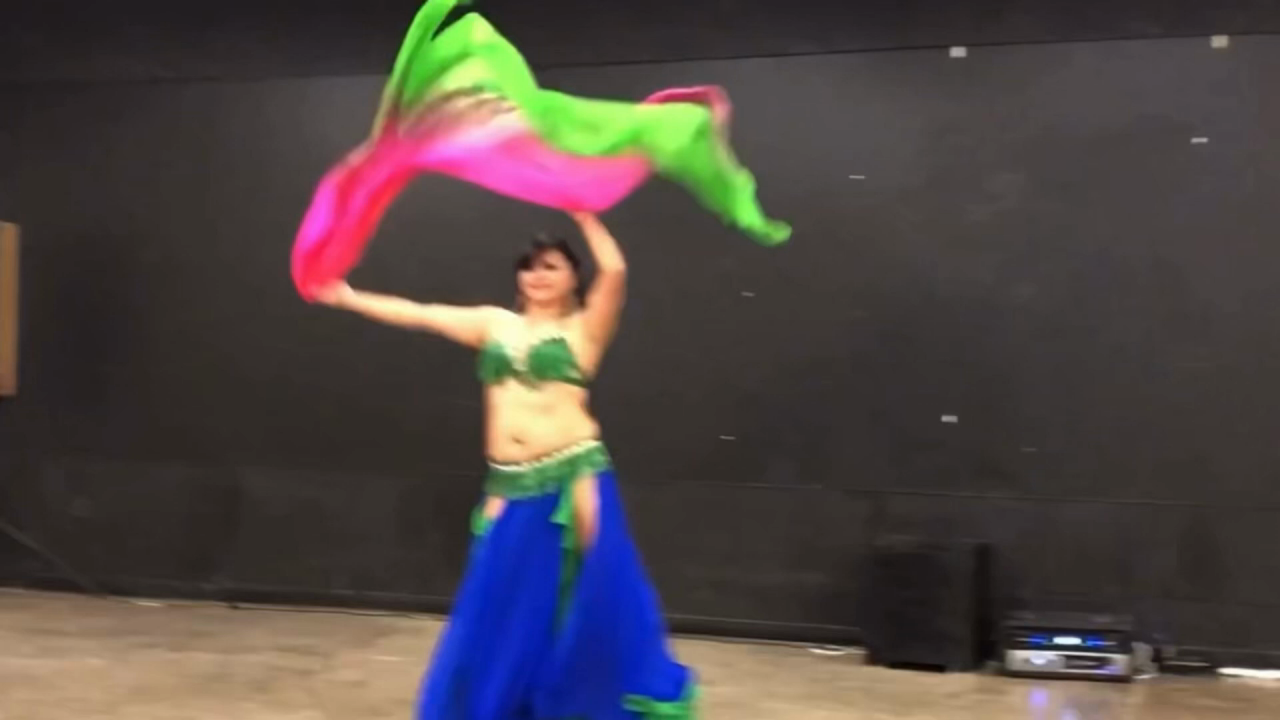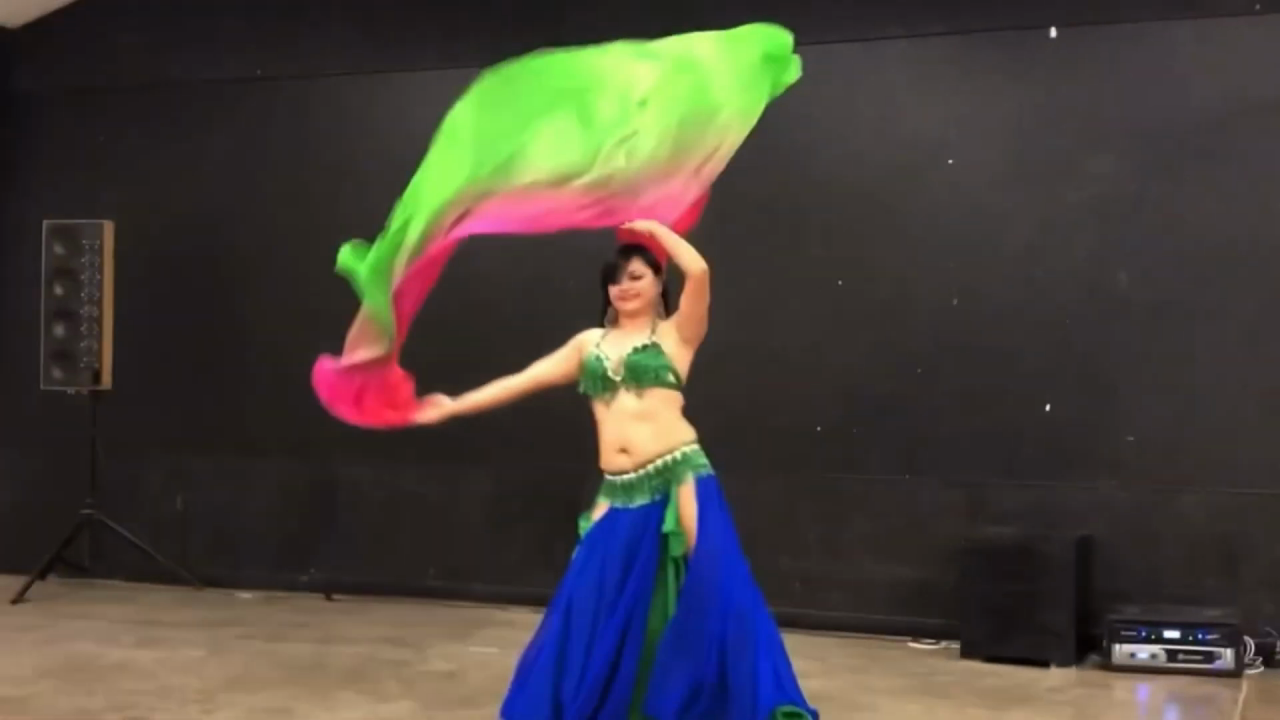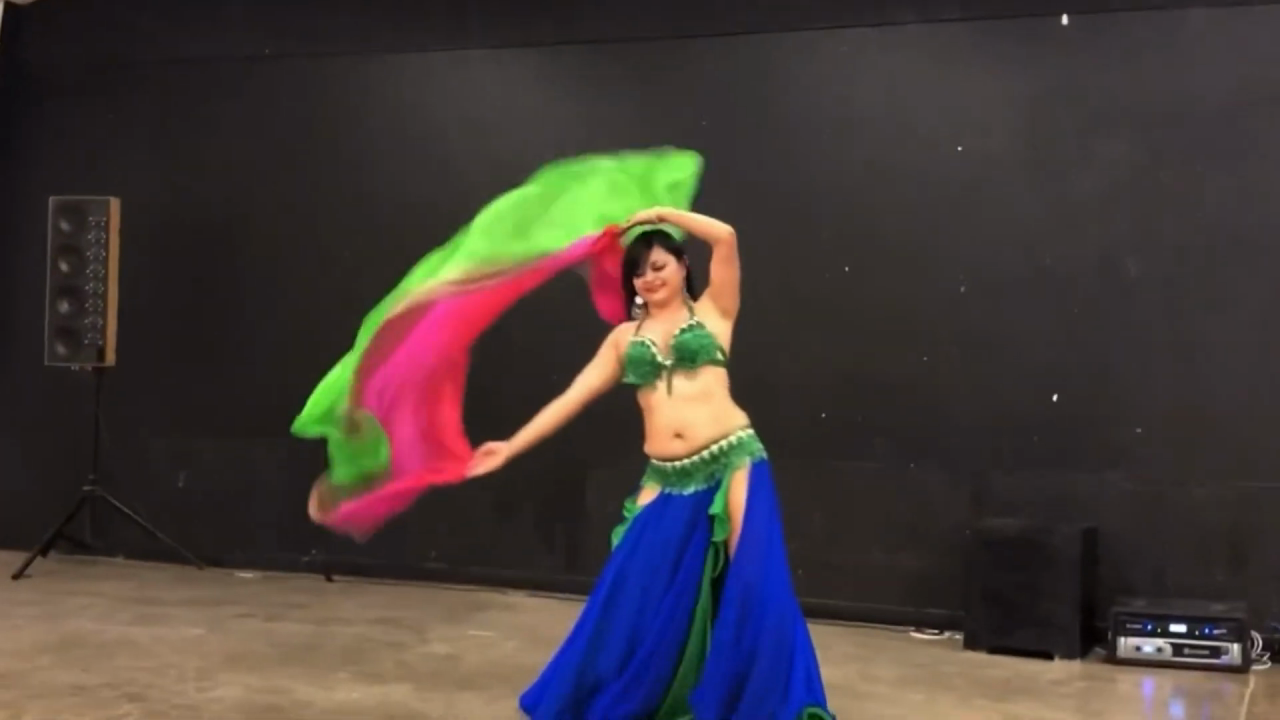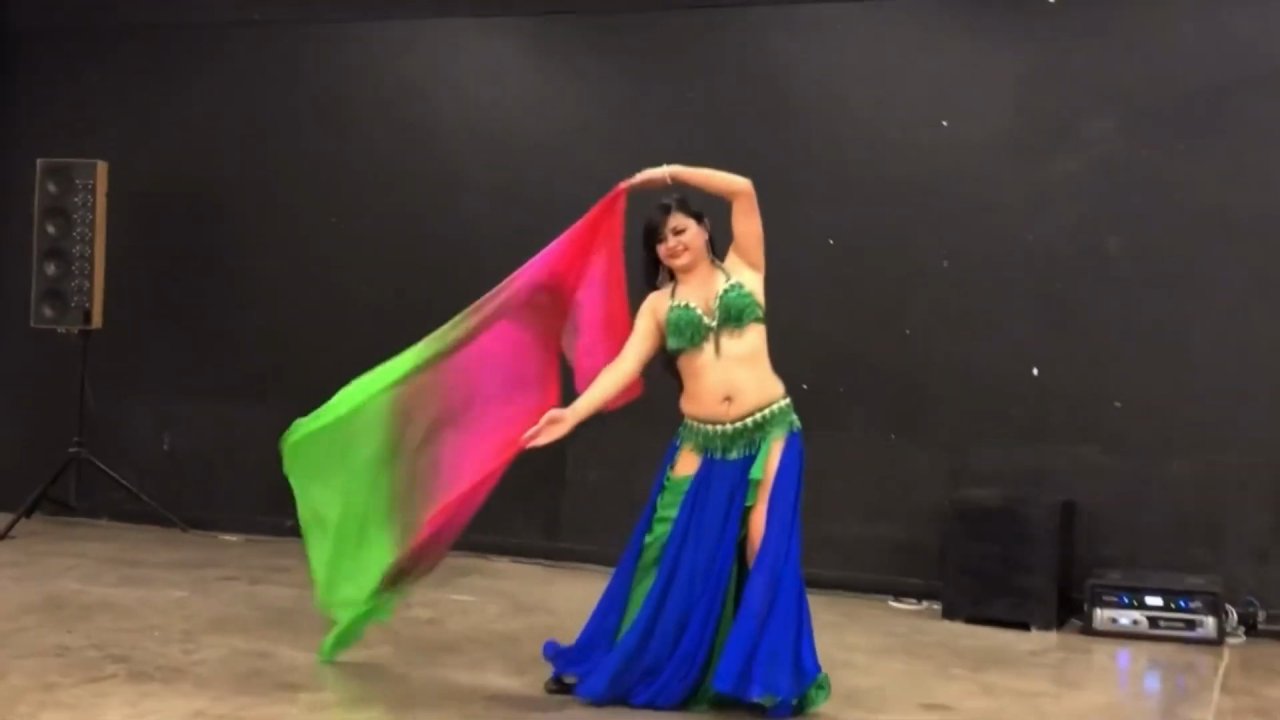
dt=0.3s
person 1, frame 1
left shoulder: (583, 331)
right shoulder: (495, 323)
left elbow: (613, 271)
right elbow: (420, 315)
left wrist: (585, 217)
right wrist: (349, 297)
left hip: (574, 471)
right hip: (510, 484)
left knee: (605, 584)
right knee: (499, 596)
person 1, frame 2
left shoulder: (676, 335)
right shoulder: (591, 343)
left elbow: (699, 272)
right elbow: (524, 380)
left wrist: (654, 229)
right wrist: (456, 405)
left hip: (680, 476)
right hip: (619, 492)
left knee: (717, 590)
right knee: (590, 600)
person 1, frame 3
left shoulder: (712, 312)
right shoulder: (625, 336)
left elbow: (725, 237)
right elbow: (573, 396)
left wrist: (662, 215)
right wrist: (512, 446)
left hip: (732, 460)
right hip: (665, 477)
left knee: (751, 580)
right knee: (630, 584)
person 1, frame 4
left shoulder: (743, 269)
right shoulder: (658, 304)
left elbow: (742, 189)
right elbow: (623, 366)
left wrist: (671, 173)
right wrist: (572, 413)
left hip: (768, 429)
right hip: (701, 441)
left knee: (763, 551)
right knee: (672, 551)
left ankle: (764, 674)
right ankle: (609, 665)
